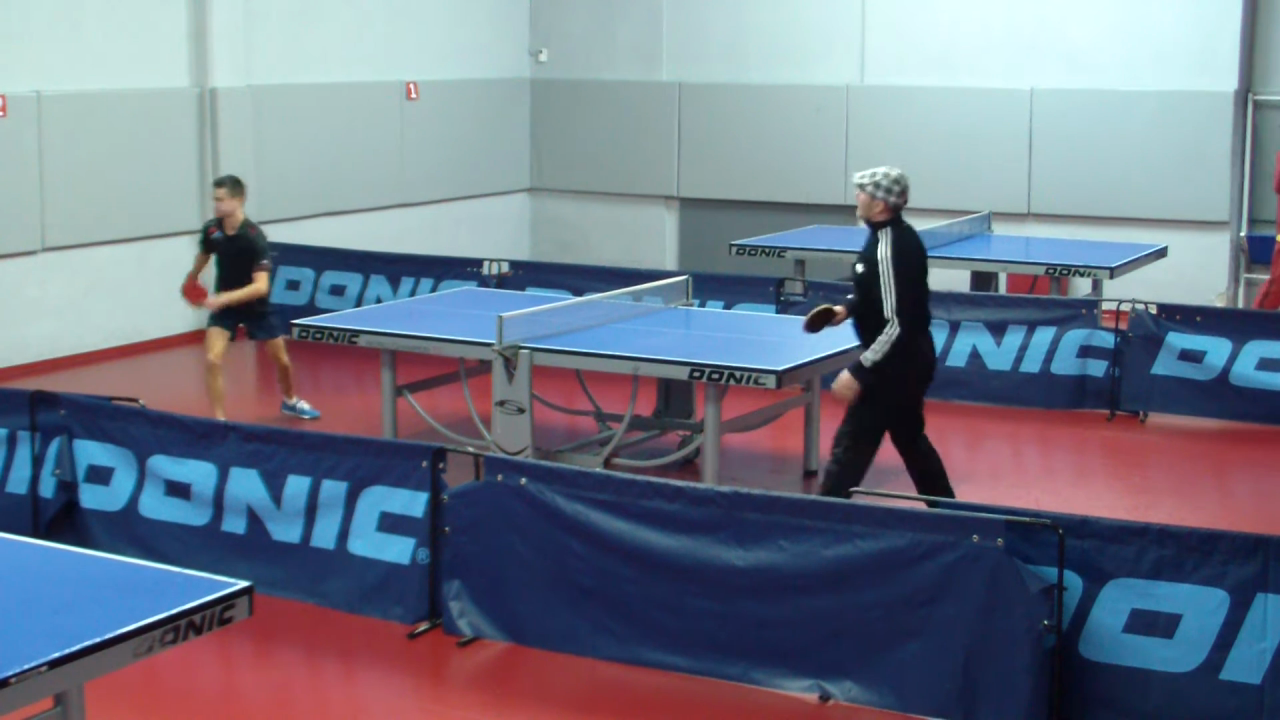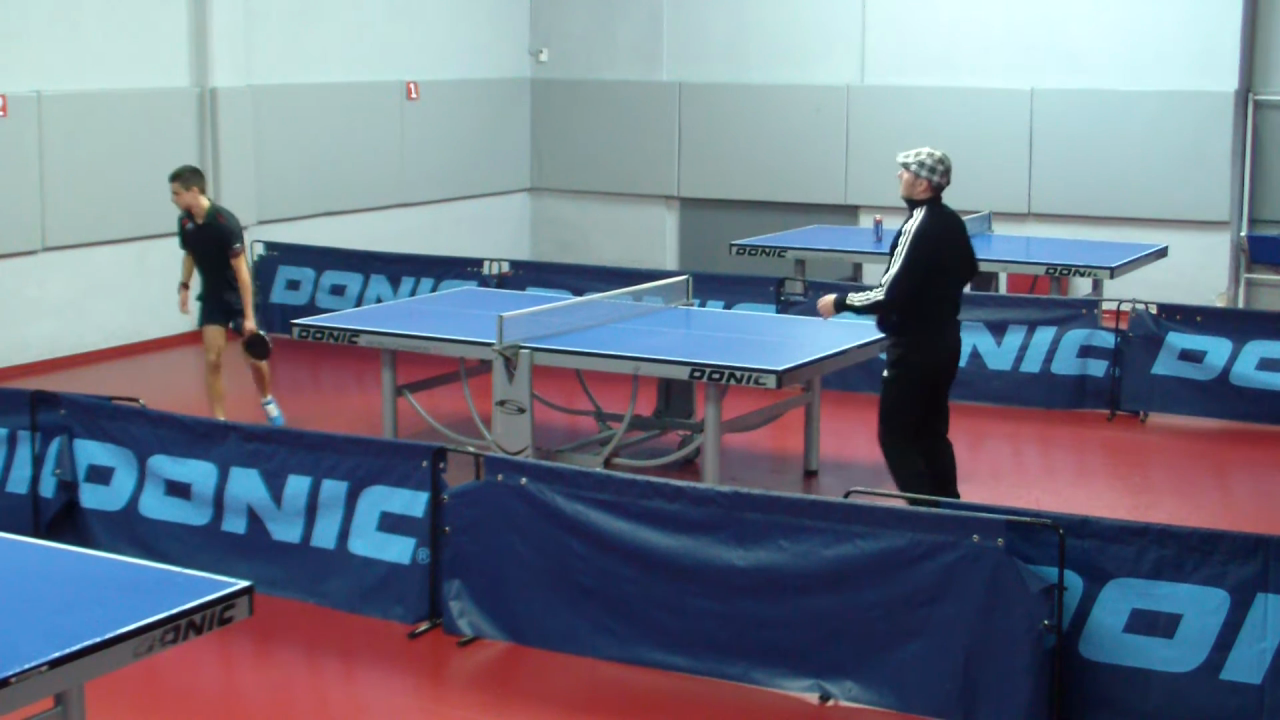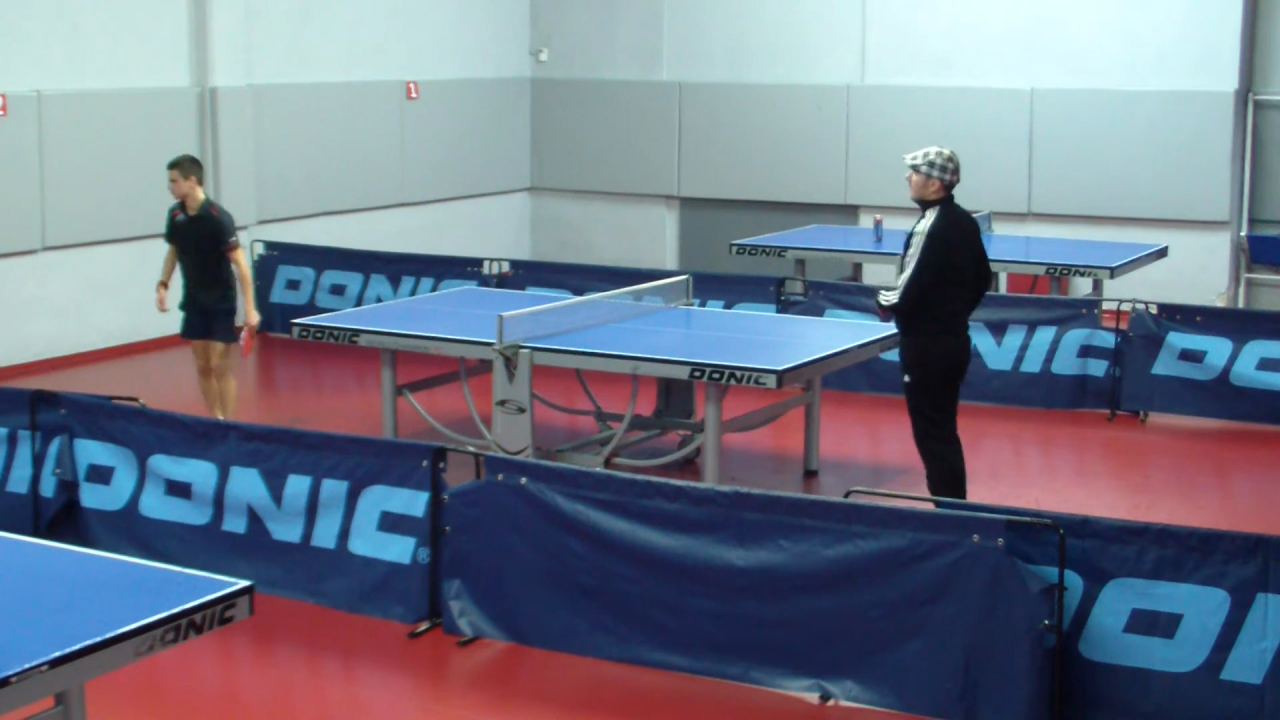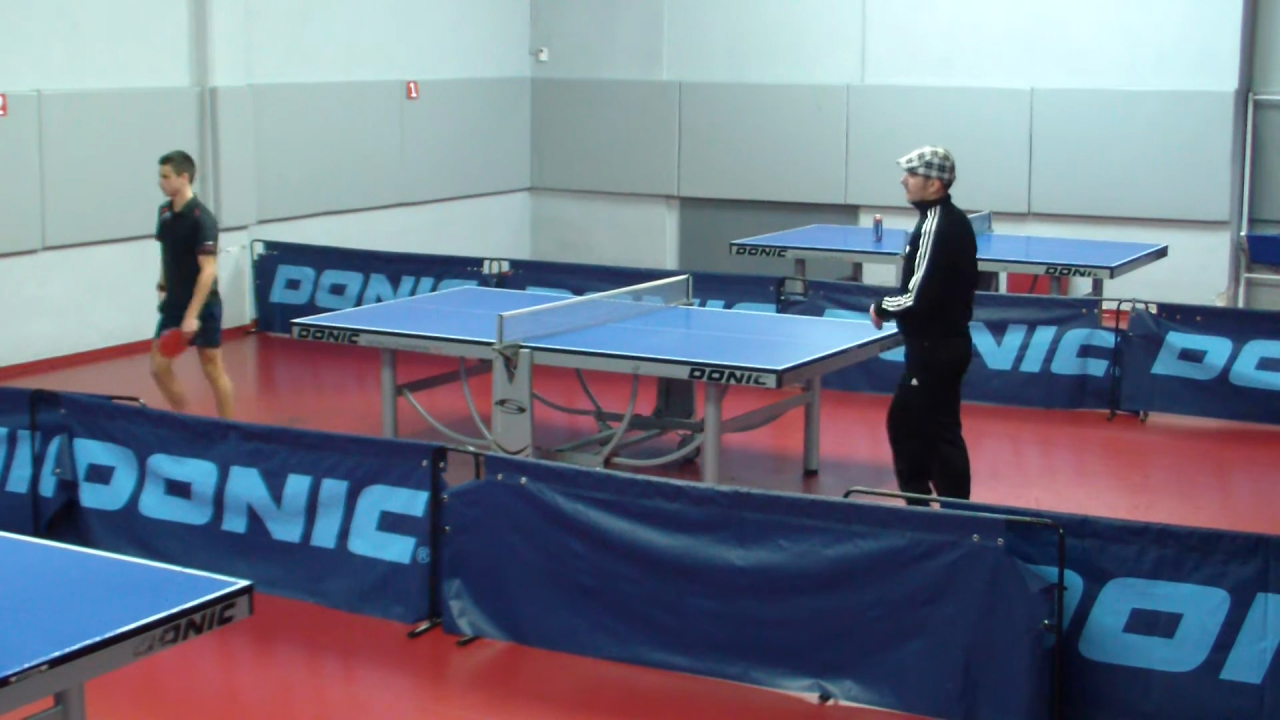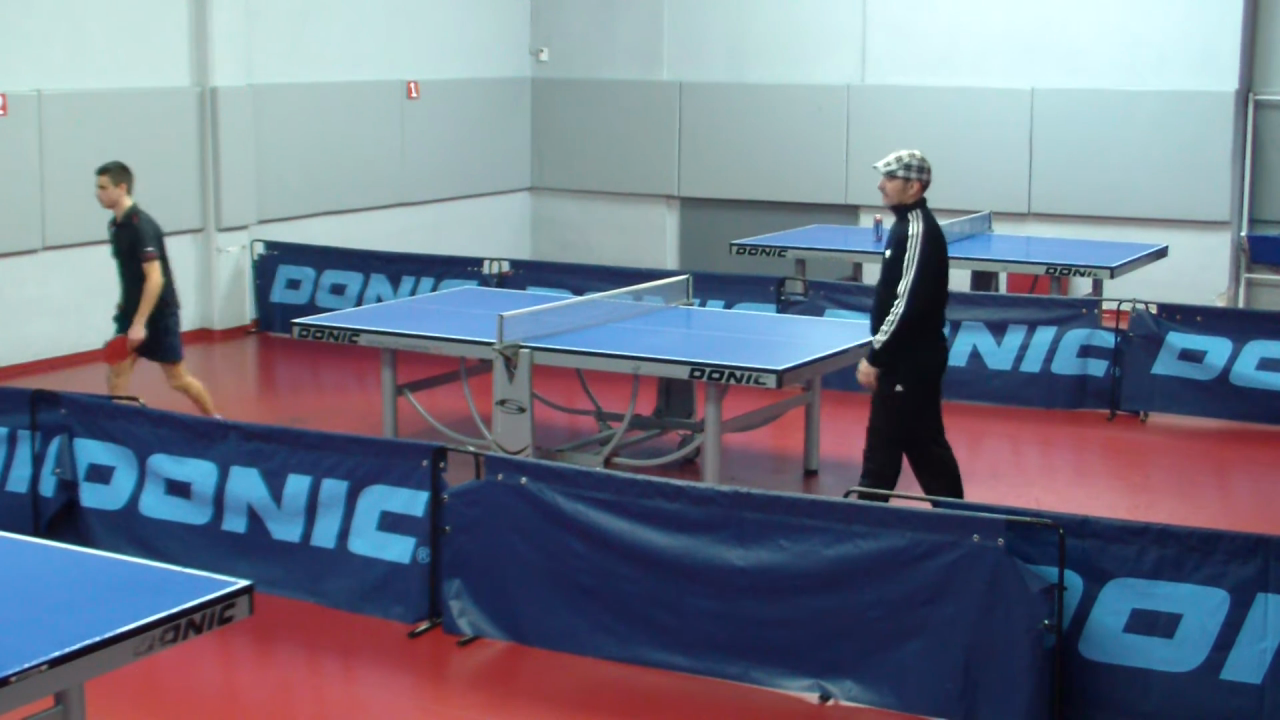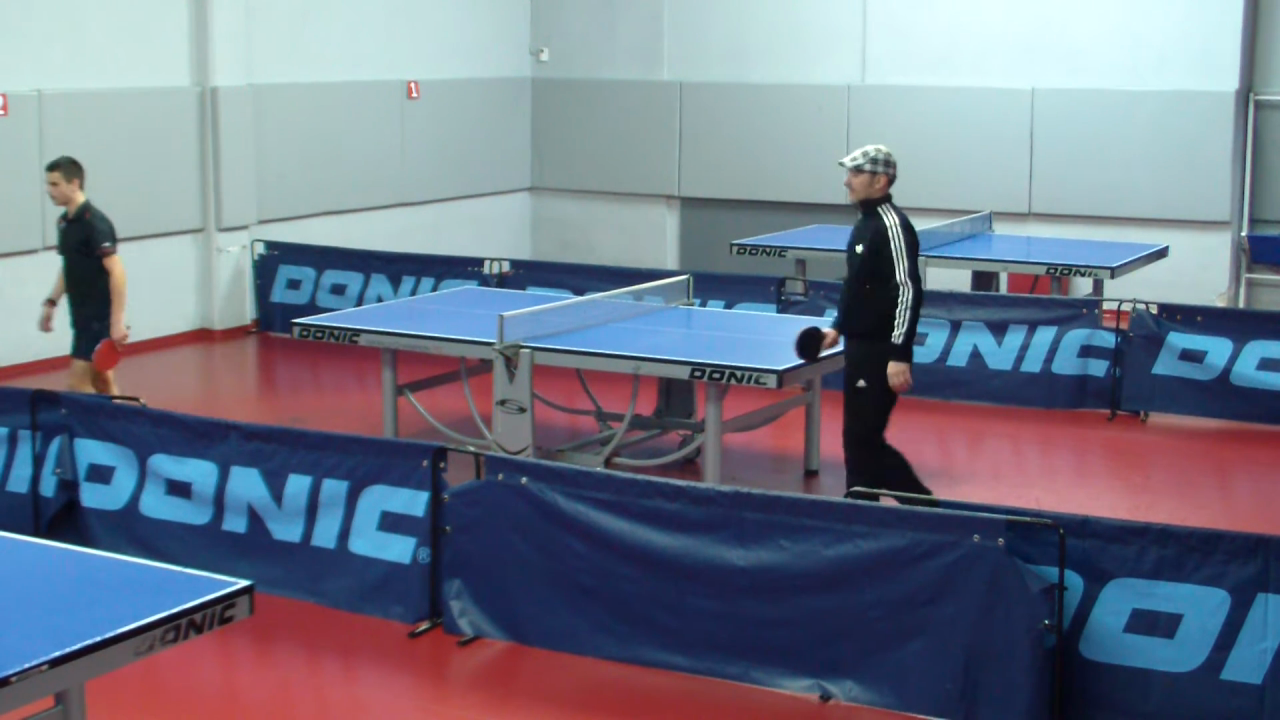
dt=0.3s
person 1, frame 1
left shoulder: (890, 249)
right shoulder: (899, 235)
left elbow: (897, 326)
left wrist: (858, 372)
right wrist: (848, 308)
left hip: (895, 365)
right hip: (915, 359)
left knee: (851, 445)
right knee: (910, 437)
person 1, frame 2
left shoulder: (918, 228)
right shoulder: (952, 222)
left elbow: (889, 295)
right elbow: (967, 272)
left wrist: (838, 302)
left hip: (914, 348)
right hip: (946, 341)
left knee: (897, 437)
right knee: (932, 433)
person 1, frame 3
left shoulder: (930, 228)
right shoulder: (965, 222)
left elbow: (904, 296)
right elbow: (982, 279)
left wrist: (880, 299)
left hip: (928, 347)
right hip: (954, 341)
left knee: (934, 436)
right knee: (940, 431)
person 1, frame 4
left shoulder: (935, 228)
right shoulder: (954, 220)
left elbow: (918, 299)
left wrist: (881, 308)
left hip: (934, 350)
right hip: (943, 344)
left knee: (939, 438)
right knee: (903, 424)
right ankle: (917, 508)
person 1, frame 5
left shoulder: (916, 232)
right shoulder: (909, 223)
left elbow: (907, 306)
left wrist: (873, 355)
left hip: (913, 357)
right hip: (904, 354)
left knee: (925, 443)
right knee: (883, 438)
person 1, frame 6
left shoulder: (891, 225)
right shoulder: (866, 223)
left elbow: (908, 292)
left wrist: (899, 355)
right wrist: (838, 327)
left hip: (881, 353)
right hip: (861, 348)
left knee: (863, 442)
right knee: (863, 442)
left ankle: (922, 507)
person 2, frame 1
left shoulder: (255, 238)
right shoulder: (210, 229)
left elbow: (261, 287)
right elbow: (203, 256)
left wrist: (223, 298)
right wrist: (191, 278)
left hip: (255, 305)
right hip: (224, 305)
left knee: (282, 360)
right knee: (213, 360)
left ankle: (290, 401)
right ankle: (220, 420)
person 2, frame 2
left shoulder: (226, 223)
right shoulder: (185, 221)
left elbow: (241, 270)
left wrist: (249, 315)
right wrist: (184, 286)
left hip: (238, 296)
right hip: (212, 296)
left knee: (252, 359)
right knee: (212, 360)
left ankle: (267, 401)
right ankle: (219, 420)
person 2, frame 3
left shoulder: (218, 218)
right shoulder: (175, 214)
left elbow: (240, 263)
left wrist: (250, 309)
right wrist: (163, 283)
left hip: (221, 303)
right hip: (194, 302)
left knee: (219, 367)
right knee: (203, 367)
right ankle: (217, 422)
person 2, frame 4
left shoulder: (202, 219)
right shoulder: (164, 211)
left elbow: (209, 271)
left wrist: (192, 315)
right wrist: (163, 286)
left hip: (202, 306)
right hip: (174, 304)
left knee: (212, 369)
right knee: (159, 368)
person 2, frame 5
left shoulder: (142, 226)
right shoulder: (115, 224)
left elbow: (155, 278)
left wrist: (139, 323)
left hip: (159, 315)
right hip: (131, 315)
left knee: (178, 380)
right knee: (116, 379)
person 2, frame 6
left shoulder: (94, 223)
right shoulder: (64, 222)
left elbow: (116, 270)
left wrist: (117, 320)
right wrist: (50, 303)
left hip: (99, 317)
right hip: (83, 316)
left knee: (78, 382)
right knee: (101, 382)
